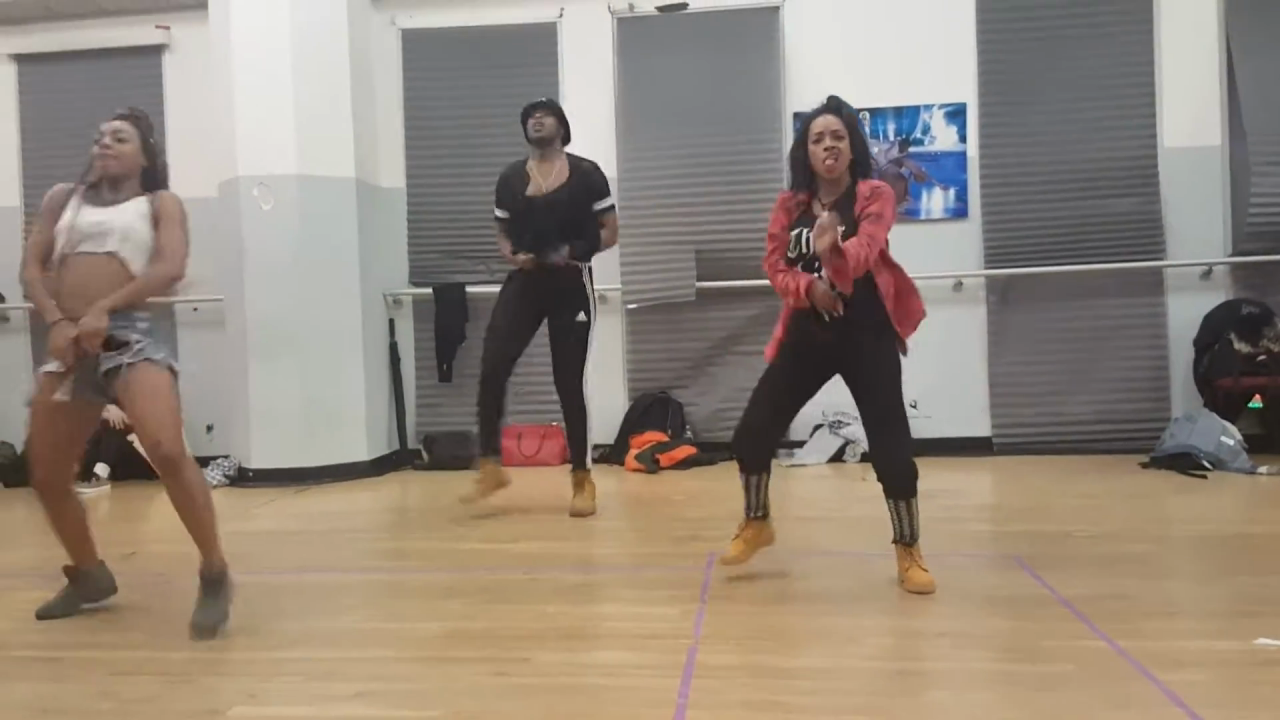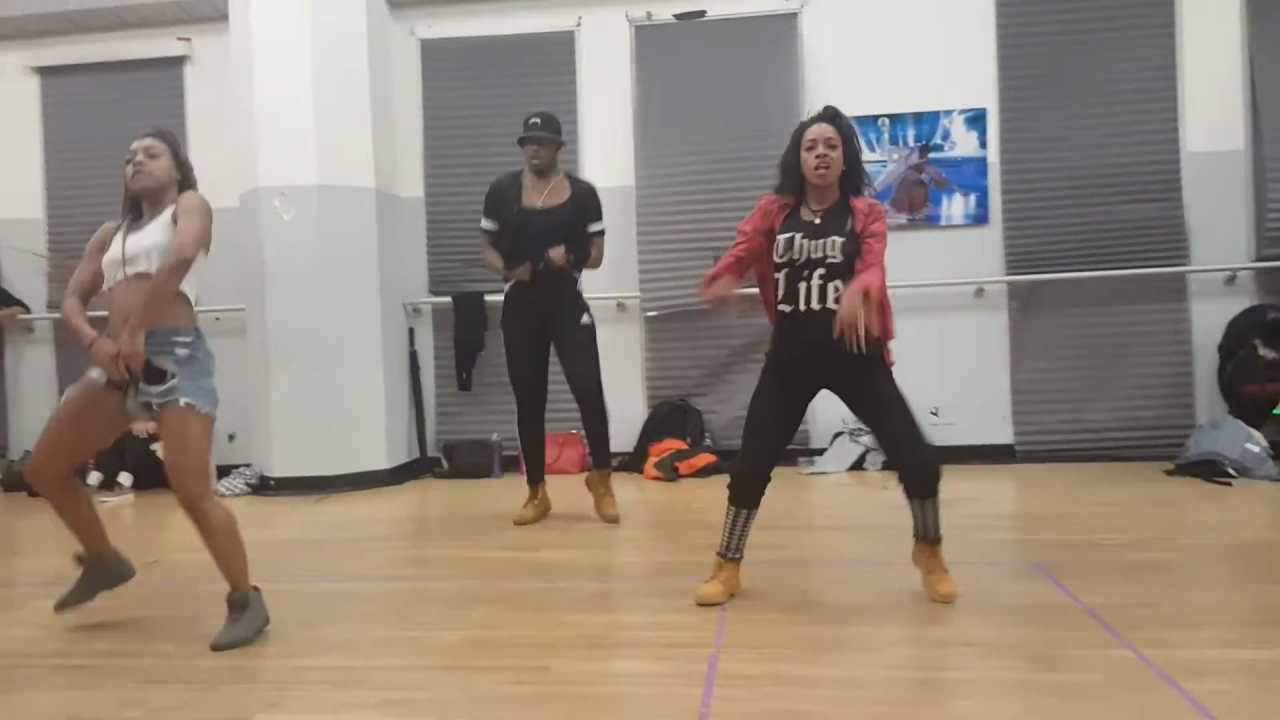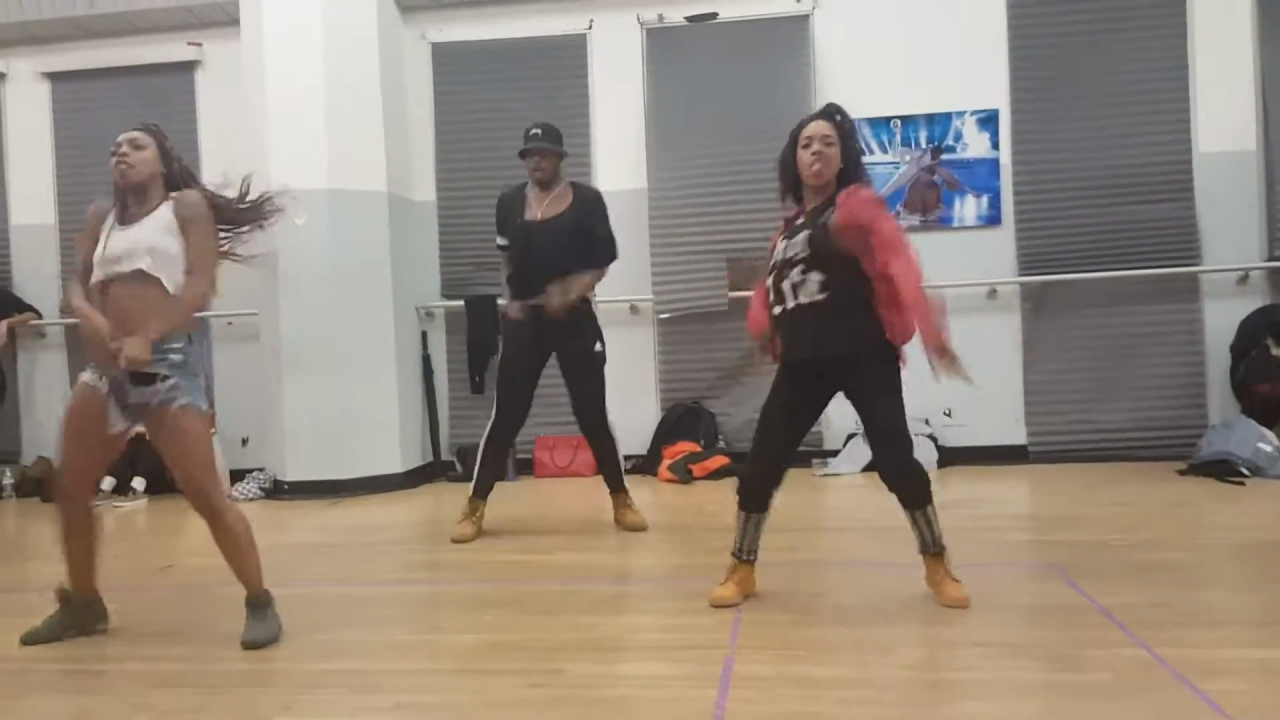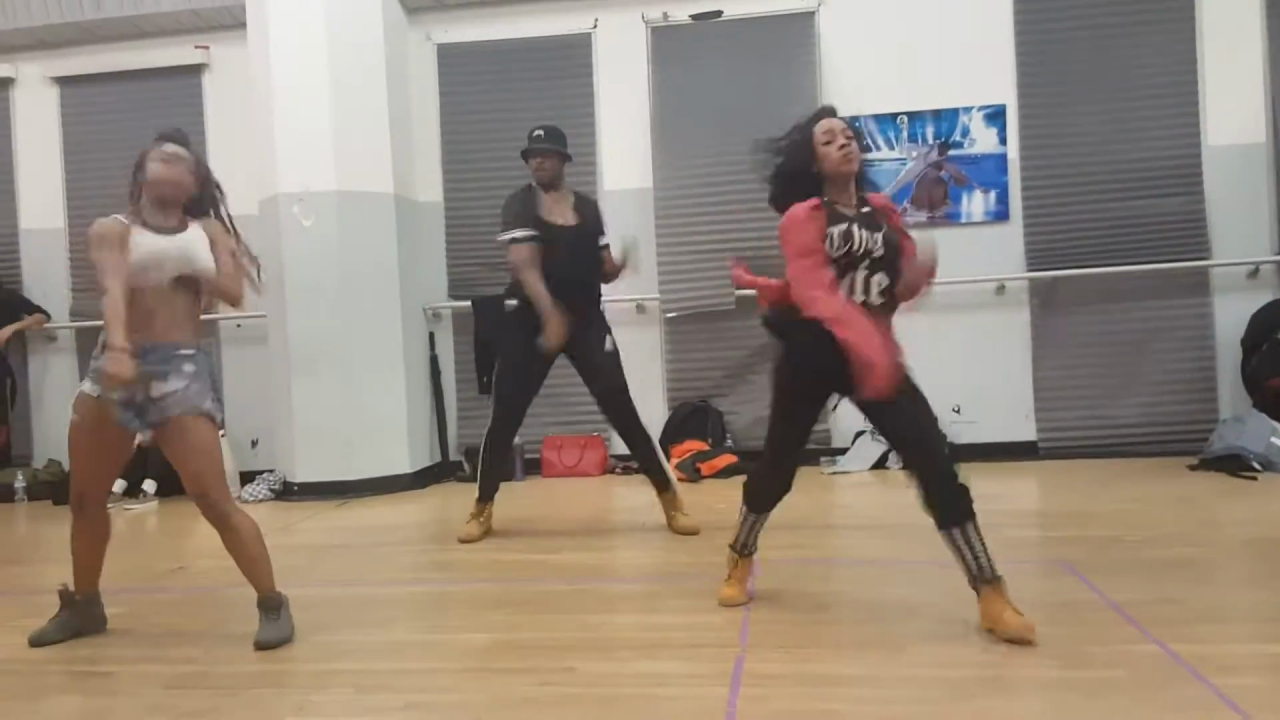
dt=0.3s
person 1, frame 1
left shoulder: (161, 204)
right shoulder: (61, 198)
left elbow: (170, 269)
right elbow: (31, 266)
left wrist: (103, 308)
right wrist: (57, 324)
left hip: (132, 334)
right hip: (70, 345)
left knee: (168, 452)
right knee: (47, 476)
left ankle: (216, 577)
right ankle: (88, 576)
person 1, frame 2
left shoulder: (190, 206)
right shoulder: (111, 233)
left elbow: (181, 256)
right elbow: (72, 298)
left wrist: (137, 331)
right wrist: (95, 341)
left hip: (174, 355)
right hip: (115, 364)
left knee: (193, 493)
right knee: (42, 467)
left ankle: (246, 601)
right ankle: (103, 560)
person 1, frame 3
left shoulder: (187, 206)
right shoulder: (100, 218)
left elbow: (200, 285)
right elbow: (78, 287)
left wrist: (149, 338)
right wrist: (90, 322)
left hip: (168, 363)
right hip: (103, 363)
left knee: (205, 495)
right knee: (73, 491)
left ankle: (259, 603)
right ankle: (82, 604)
person 1, frame 4
left shoulder: (210, 230)
right shoulder: (112, 229)
left elbow: (233, 292)
right elbow: (110, 286)
right wrist: (115, 350)
left hip: (178, 369)
right hip: (112, 366)
left knee: (214, 501)
right knee: (85, 498)
left ankle: (273, 605)
right ankle: (83, 606)
person 2, frame 1
left shoulder: (875, 195)
right shoulder: (790, 206)
left elbow: (866, 249)
right elbow: (775, 267)
left wrist: (833, 248)
right wrist: (807, 286)
left hip: (870, 337)
right hip: (807, 338)
left knee: (891, 449)
right knee: (752, 432)
left ankle: (909, 555)
right ankle: (755, 526)
person 2, frame 2
left shoulder: (867, 212)
right shoulder: (773, 211)
left elbow: (873, 269)
right elbow: (740, 256)
left wrist: (858, 296)
right wrist: (720, 282)
left hip: (857, 350)
right hip: (790, 356)
left knee: (915, 456)
right knee: (753, 461)
left ankle: (929, 555)
right ankle: (726, 567)
person 2, frame 3
left shoulder: (856, 205)
right shoulder: (789, 216)
left elbow: (899, 263)
right elbow: (773, 281)
left wrist: (930, 328)
right wrist: (762, 313)
left hip: (864, 355)
right hip: (803, 364)
left knee: (897, 465)
right knee: (760, 466)
left ankle: (937, 564)
right ankle: (742, 569)
person 2, frame 4
left shoulder: (882, 212)
right shoulder: (801, 217)
right elbow: (814, 292)
left wrist: (916, 274)
right wrist: (865, 345)
left hip: (874, 359)
right hip: (808, 360)
left knee: (935, 467)
right knee: (775, 470)
left ankle: (992, 597)
right ankle: (740, 562)
person 3, frame 1
left shoulder: (586, 173)
right shoulder: (510, 178)
left elbow: (609, 233)
right elbow: (501, 233)
left wrist: (574, 253)
right wrist: (514, 256)
left hip: (570, 284)
right hip: (524, 283)
left knee: (569, 382)
right knee: (493, 369)
left ankle: (582, 479)
right ankle: (489, 467)
person 3, frame 2
left shoulder: (582, 193)
right shoulder: (502, 190)
left elbow: (595, 255)
right elbow: (488, 246)
left wrist: (568, 257)
right wrist: (508, 271)
left hip: (566, 299)
right hip: (521, 303)
left knee: (588, 386)
right knee: (528, 402)
left ankle: (601, 479)
right ankle: (536, 493)
person 3, frame 3
left shoulder: (587, 200)
right shoulder: (510, 201)
left elbow: (603, 261)
left wrist: (572, 290)
right wrist: (510, 300)
left hip: (575, 319)
right hip: (526, 321)
left knee: (592, 416)
right knee: (507, 415)
left ankle: (621, 500)
right ankle: (474, 509)
person 3, frame 4
left shoulder: (587, 207)
right shoulder: (520, 205)
left elbow: (603, 270)
right elbow: (523, 267)
left wrist: (616, 267)
right wrist: (550, 316)
left hip: (586, 322)
right hip: (532, 323)
left knee: (623, 415)
right knee: (504, 417)
left ankle: (671, 503)
right ankle: (482, 510)
